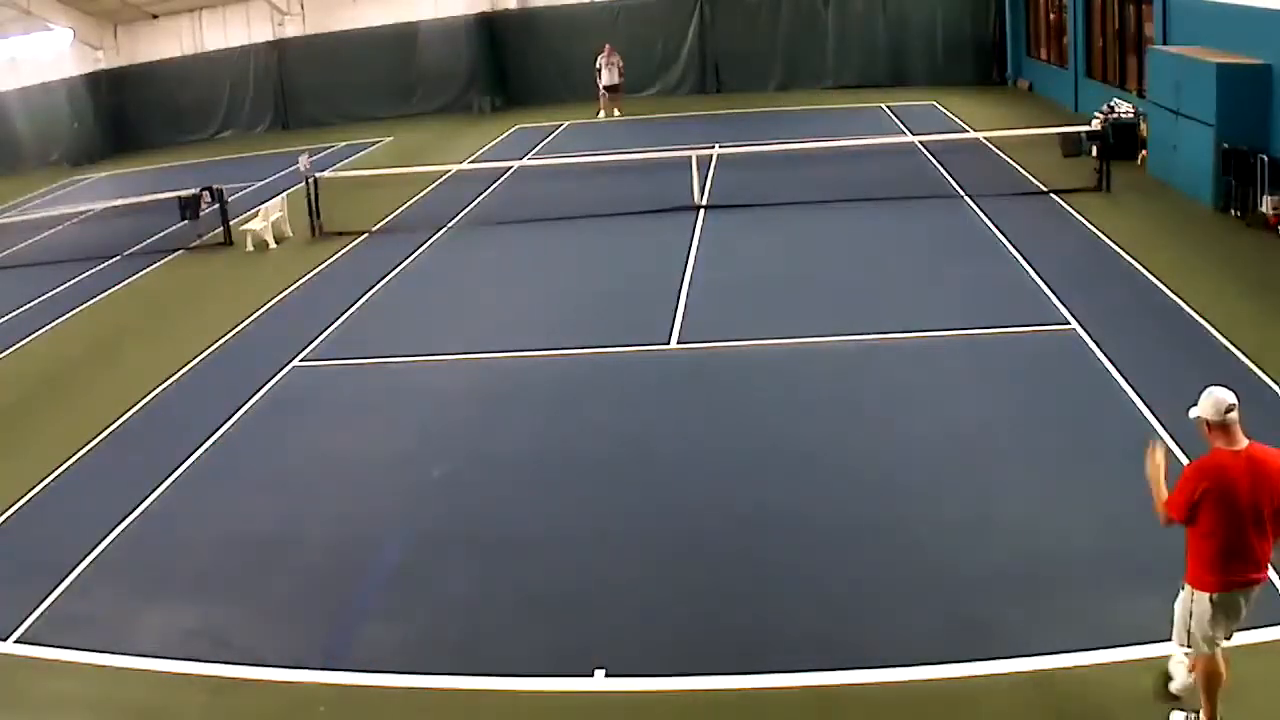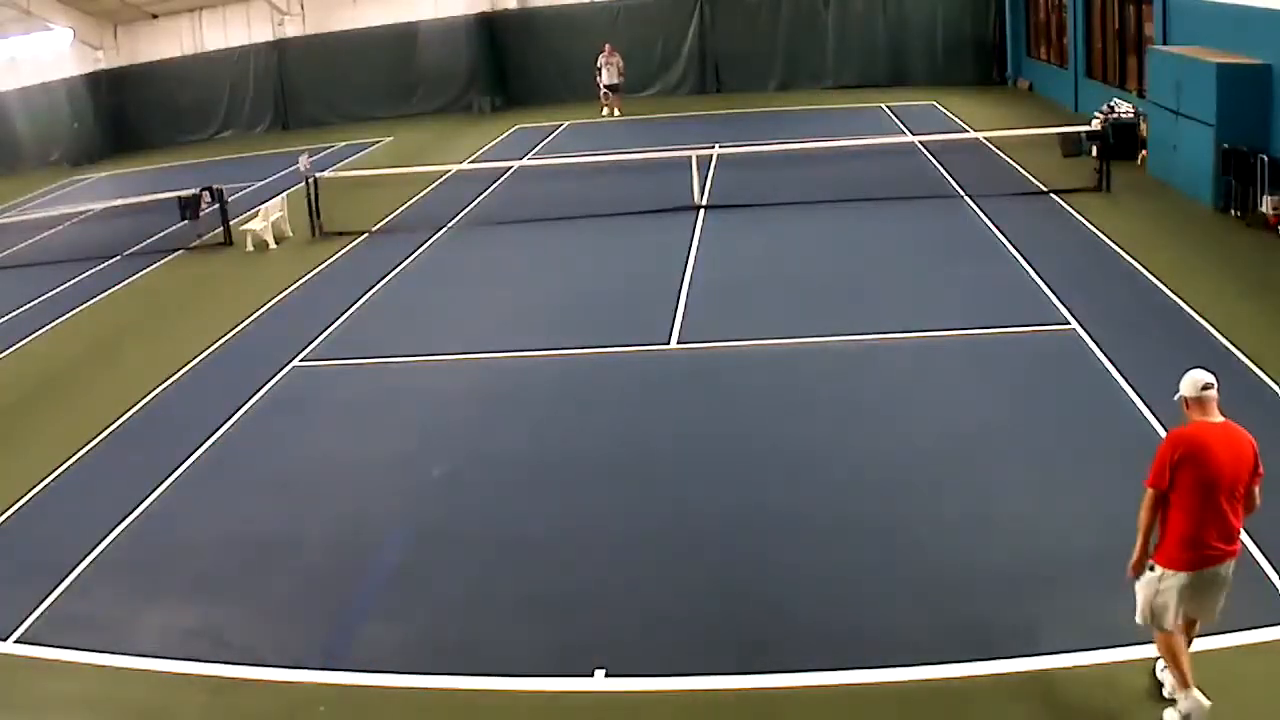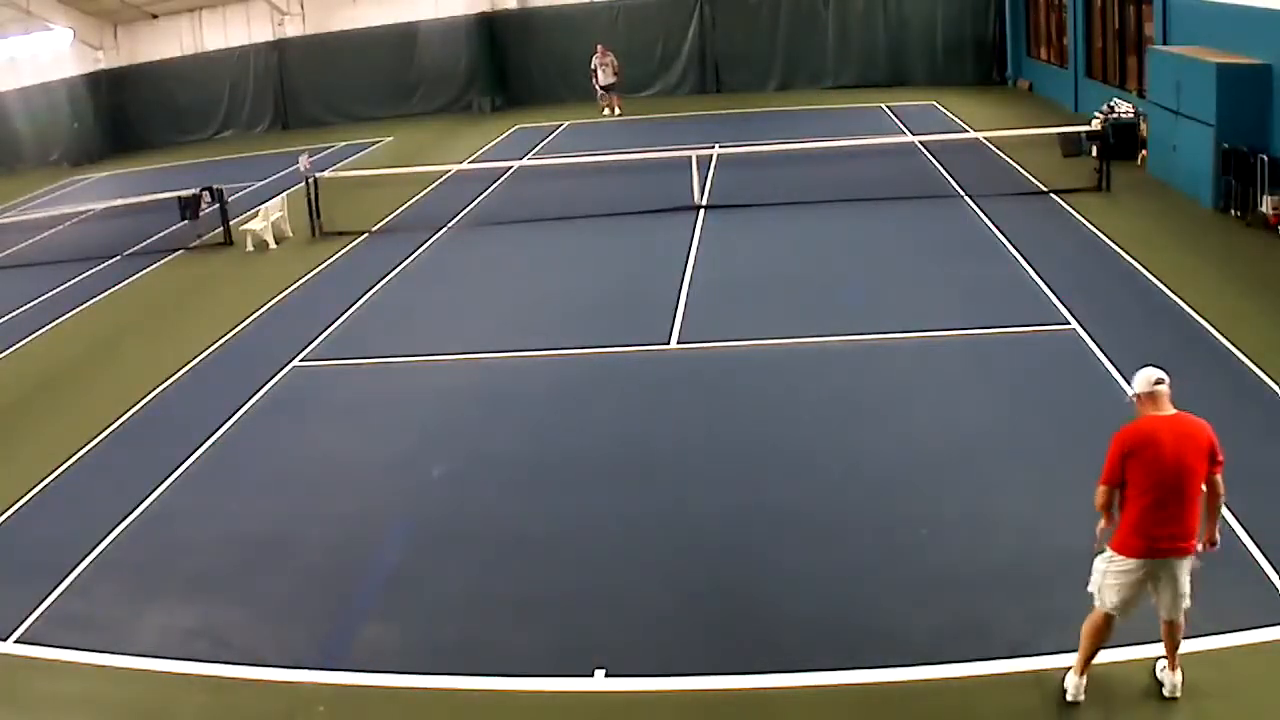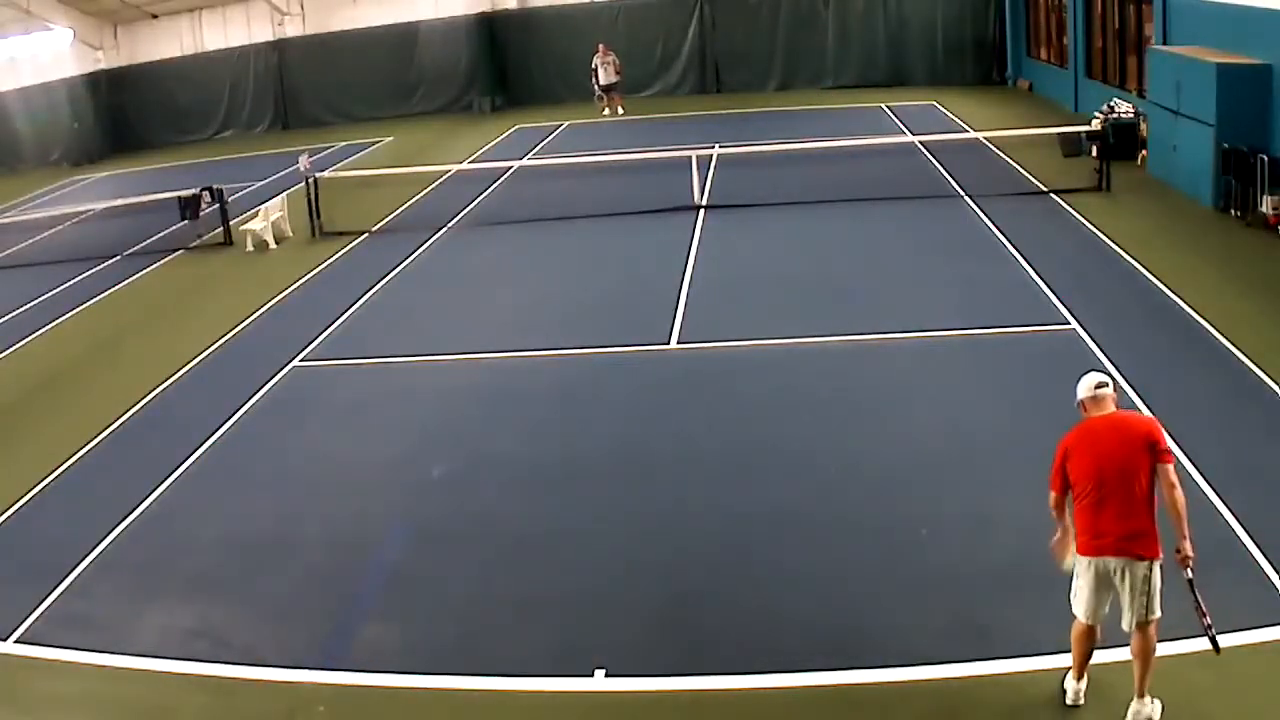
dt=0.5s
person 1, frame 1
left shoulder: (1201, 472)
left elbow: (1167, 514)
left wrist: (1156, 474)
left hip: (1211, 580)
right hip: (1253, 575)
left knee: (1208, 648)
right knee: (1209, 634)
right ankle: (1185, 675)
person 1, frame 2
left shoulder: (1178, 441)
right shoulder: (1245, 441)
left elbow: (1152, 502)
right elbow: (1252, 503)
left wrist: (1140, 550)
left hip: (1179, 555)
right hip: (1224, 554)
left knee: (1162, 623)
right knee: (1190, 618)
right ankle: (1173, 674)
person 1, frame 3
left shoulder: (1127, 437)
right shoulder: (1202, 431)
left elbow: (1103, 500)
right elbow: (1216, 490)
left wrist: (1107, 521)
right wrist: (1211, 528)
left hip: (1130, 548)
right hip: (1179, 547)
left knee: (1103, 611)
right knee: (1173, 614)
left ankle: (1077, 679)
right ankle: (1172, 673)
person 1, frame 4
left shoulder: (1070, 441)
right shoulder: (1147, 427)
left elbow: (1056, 502)
right elbow: (1171, 485)
left wrist: (1064, 531)
right wrist: (1184, 538)
left hip: (1091, 549)
right hip: (1139, 549)
left knee: (1085, 620)
right knee: (1144, 624)
left ankle: (1076, 683)
